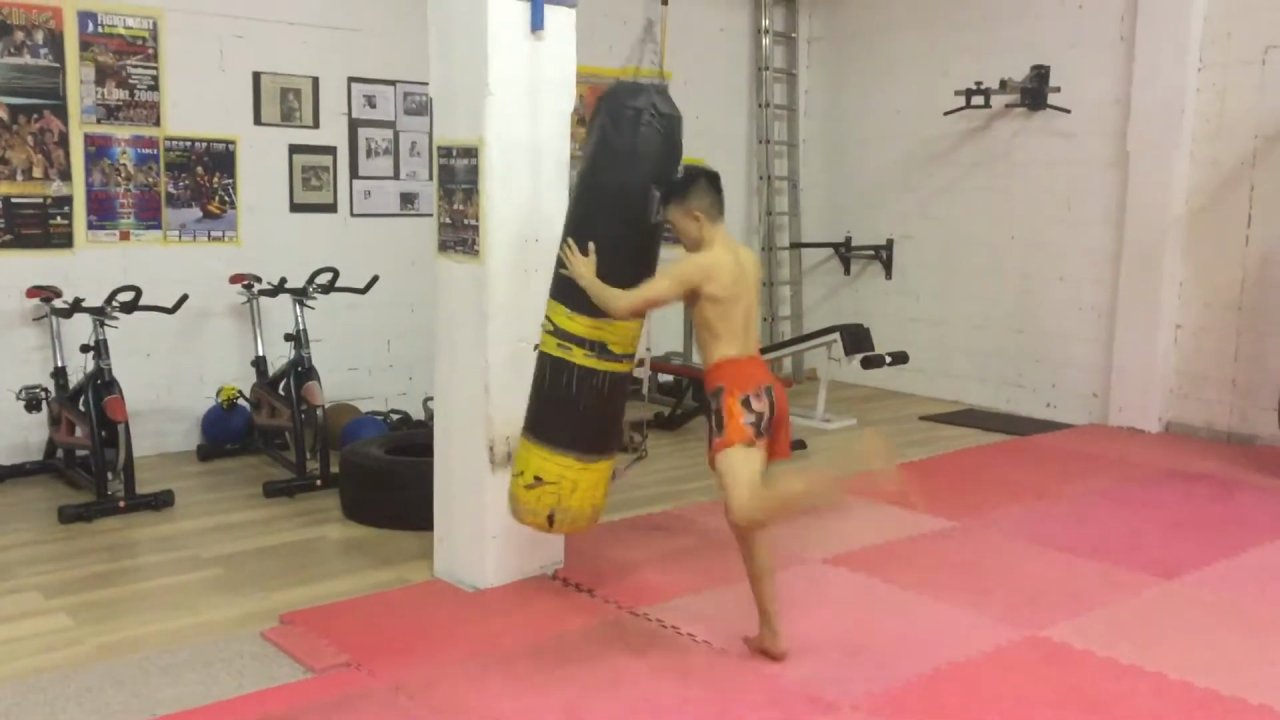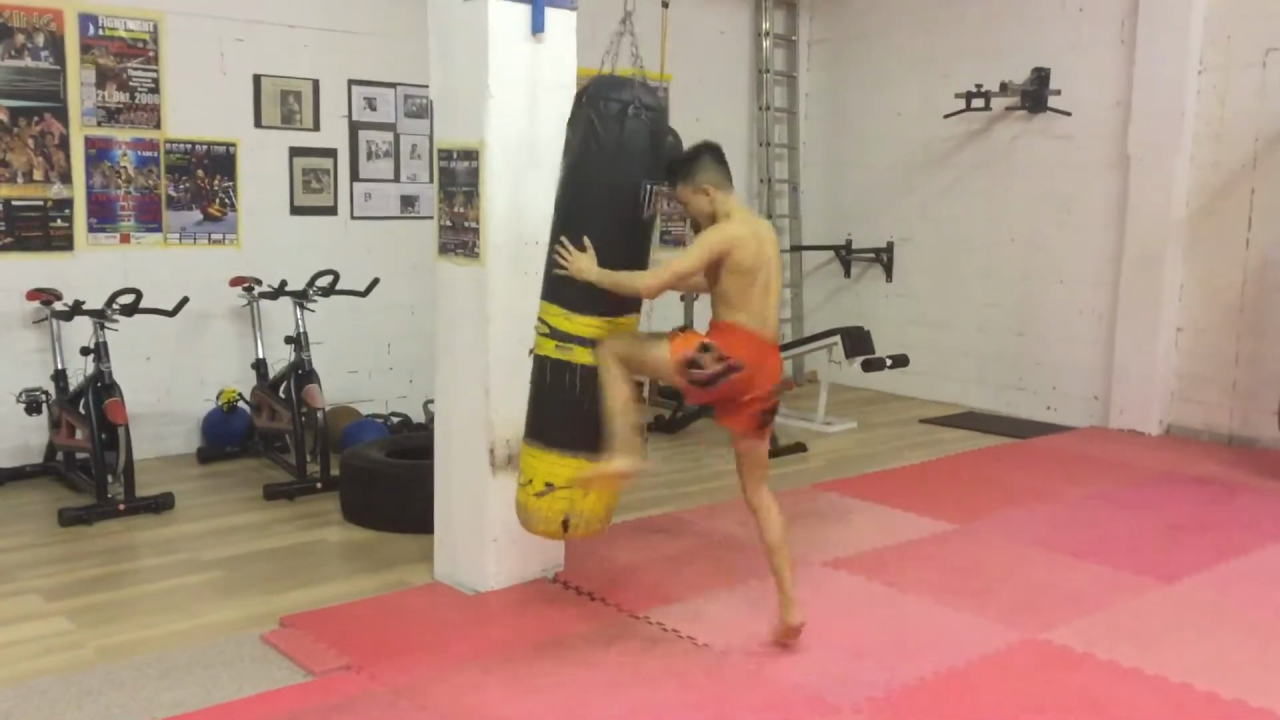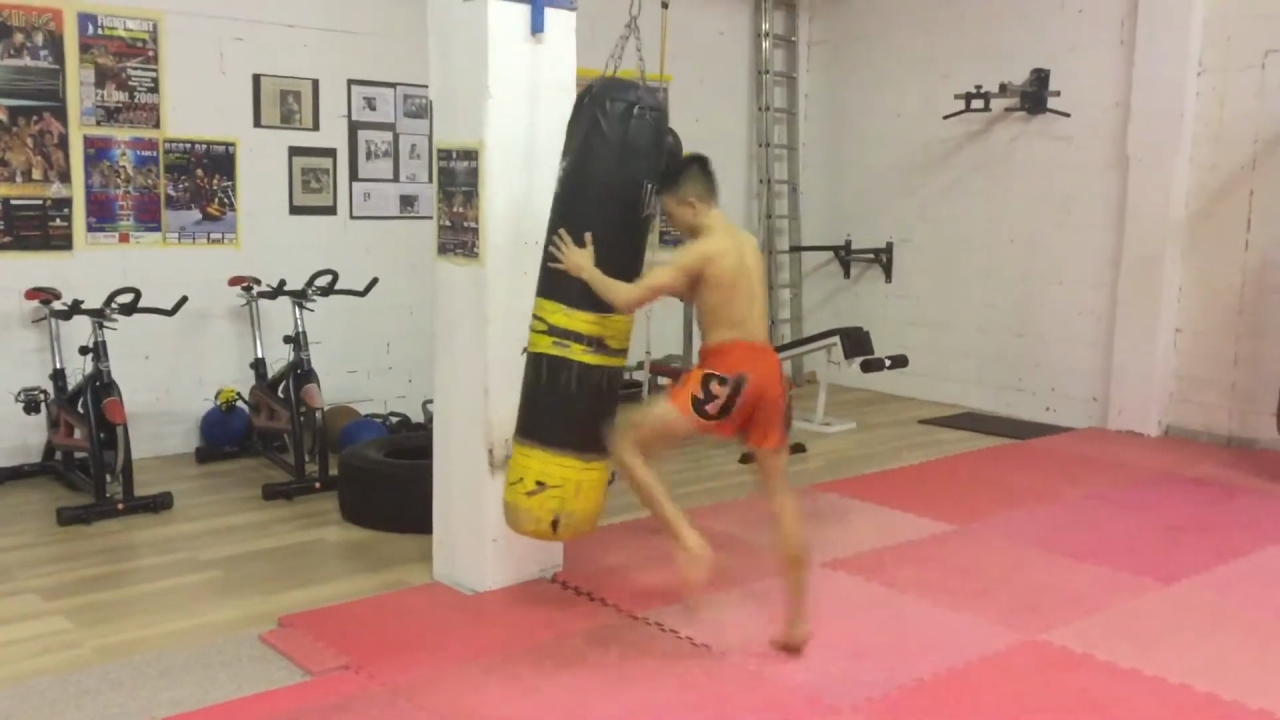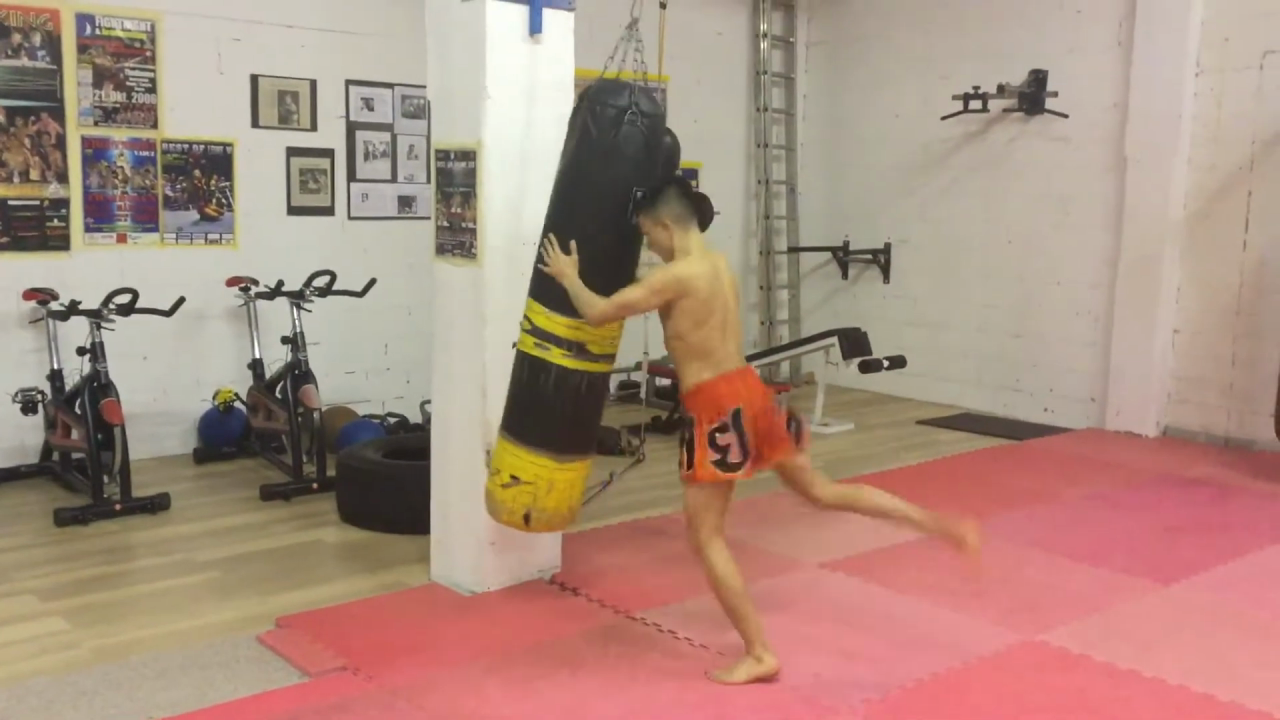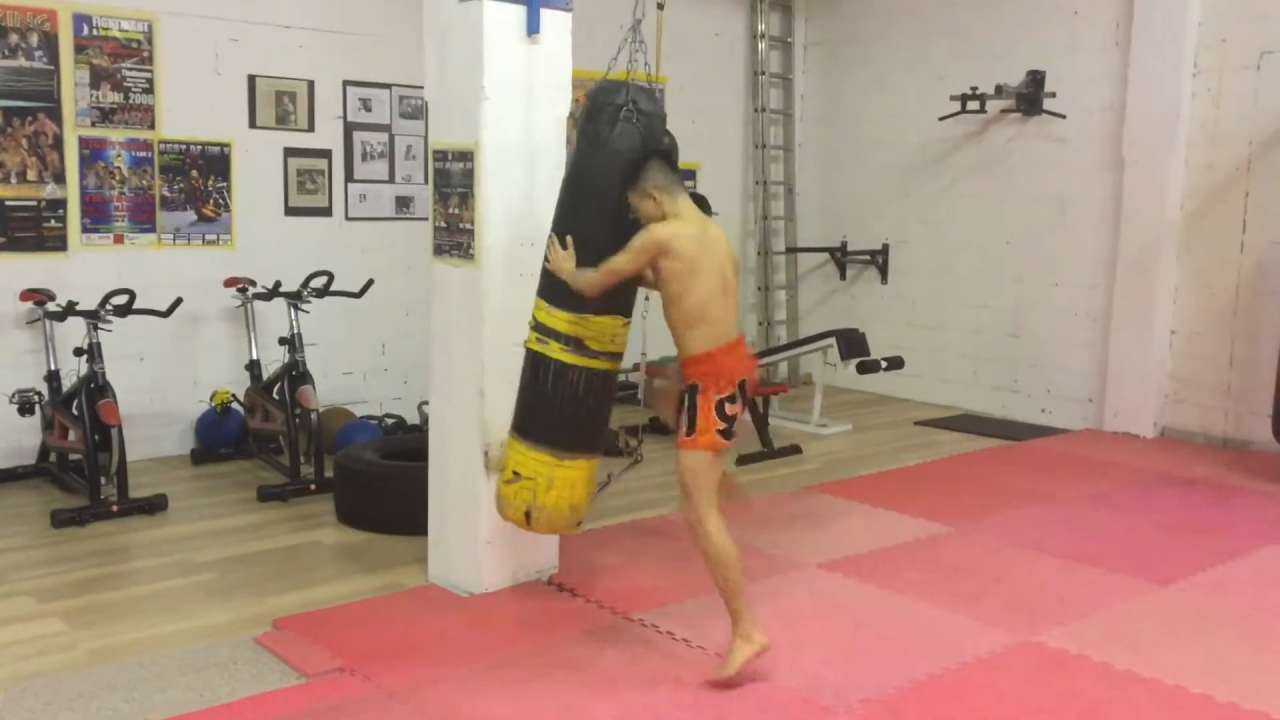
dt=0.2s
person 1, frame 1
left shoulder: (699, 264)
right shoulder: (745, 260)
left elbow: (622, 306)
left wrist: (586, 276)
left hip: (740, 391)
right hip: (766, 393)
left knee: (745, 510)
right knee: (743, 519)
right ankle: (770, 633)
person 1, frame 2
left shoulder: (724, 236)
right shoulder: (764, 230)
left elbow: (649, 287)
left wrist: (589, 271)
right wrist: (680, 275)
left hip: (726, 355)
right hip: (765, 367)
left knee: (610, 349)
right knee: (758, 492)
left ankle: (622, 452)
right ankle: (790, 610)
person 1, frame 3
left shoulder: (703, 252)
right shoulder: (747, 243)
left elbow: (625, 300)
left wrist: (587, 270)
right wrist: (649, 279)
left hip: (727, 376)
right hip: (767, 374)
left knee: (623, 438)
right knee: (779, 500)
left ankle: (690, 541)
right ankle: (798, 621)
person 1, frame 4
left shoulder: (676, 276)
right shoulder: (719, 265)
left elbow: (598, 314)
left wrist: (567, 278)
left hip: (715, 412)
right hip: (752, 394)
left knee: (706, 541)
right knee: (822, 492)
left ankle: (761, 655)
right ankle: (945, 526)
person 1, frame 5
left shoulder: (662, 236)
right shoulder: (718, 233)
left elbow: (593, 286)
left wrist: (565, 266)
right wrist: (645, 272)
left hip: (710, 376)
right hip: (737, 360)
left knee: (701, 512)
left ankle: (747, 632)
